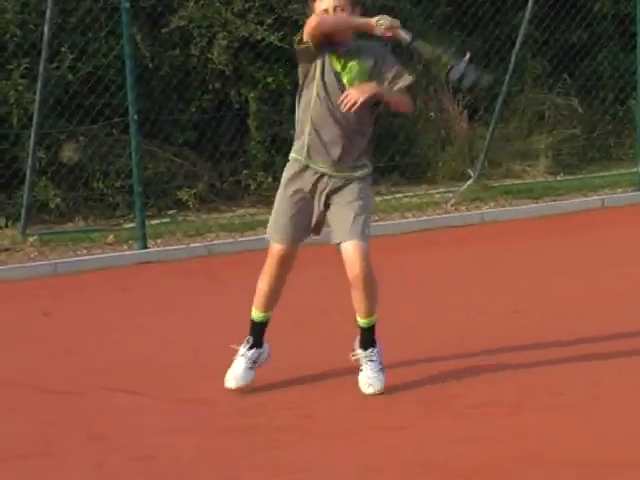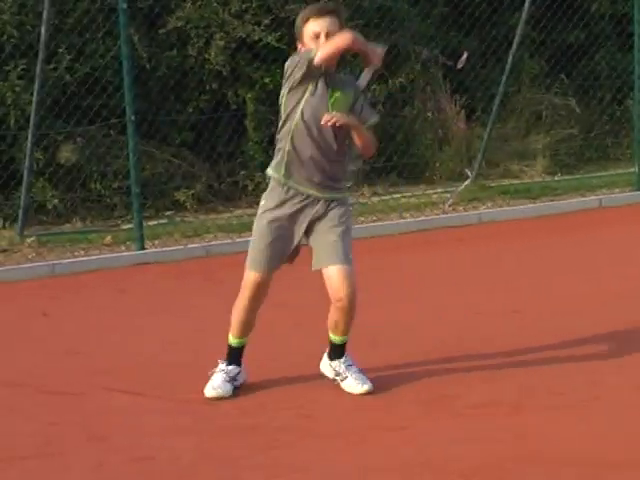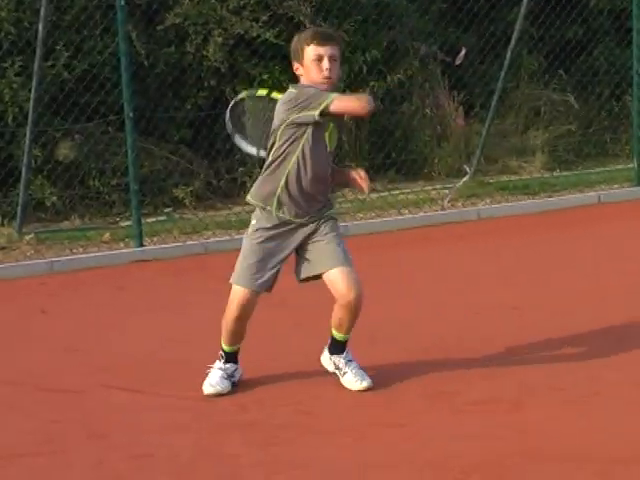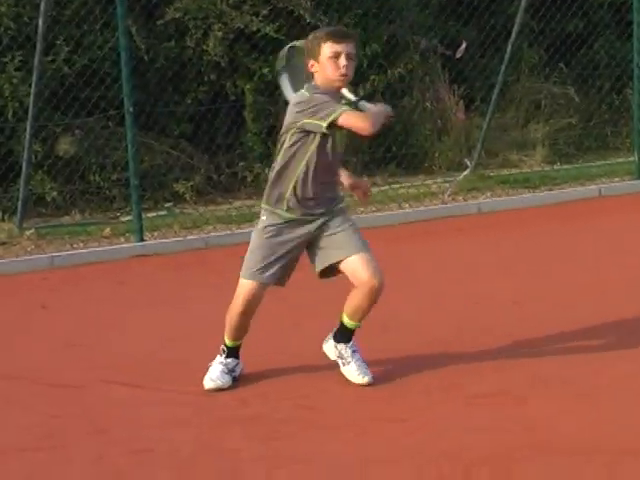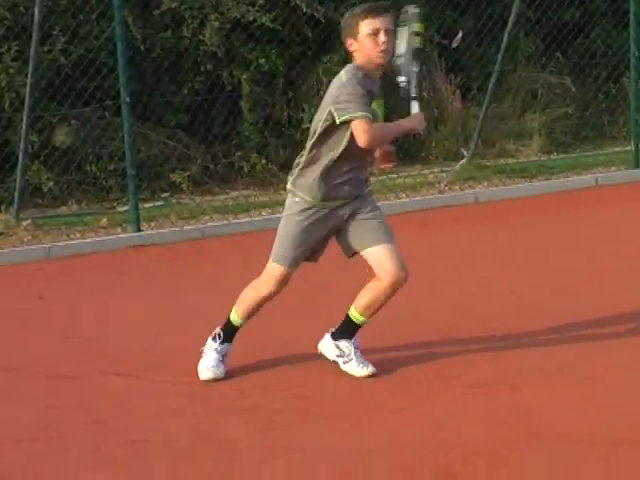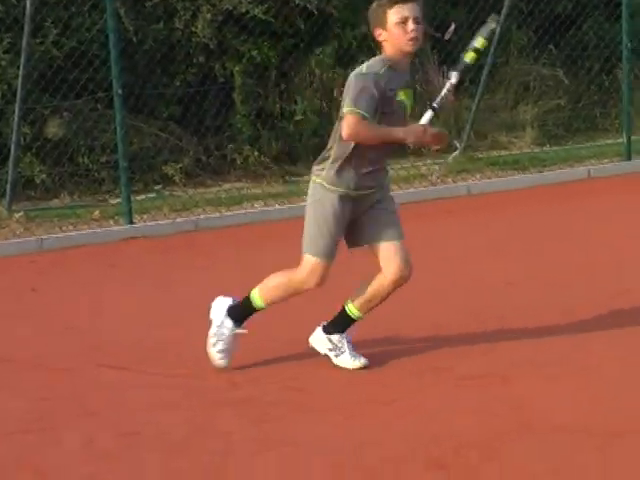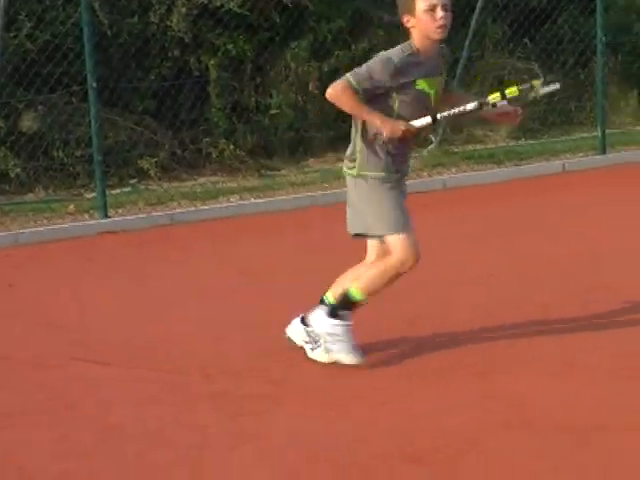
dt=0.1s
person 1, frame 1
left shoulder: (376, 53)
right shoulder: (313, 49)
left elbow: (404, 105)
left wrist: (376, 87)
left hip: (352, 177)
right hip: (305, 171)
left knee: (360, 266)
right knee: (276, 262)
left ankle: (367, 348)
right ankle: (253, 347)
person 1, frame 2
left shoulder: (350, 92)
right shoulder: (298, 67)
left elbow: (368, 149)
right elbow: (347, 39)
left wrist: (353, 123)
right wrist: (368, 49)
left hip: (330, 200)
right hip: (285, 194)
left knee: (344, 293)
right knee: (253, 286)
left ankle: (337, 359)
right ankle: (232, 364)
person 1, frame 3
left shoulder: (325, 107)
right shoulder: (298, 97)
right elbow: (362, 105)
left wrist: (350, 174)
right wrist: (364, 97)
left hip: (318, 218)
right hip: (273, 218)
left knee: (350, 295)
right knee: (241, 303)
left ankle: (337, 354)
right ankle: (228, 363)
person 1, frame 4
left shoulder: (336, 107)
right shoulder: (308, 100)
right elbow: (368, 125)
left wrist: (347, 178)
right wrist: (382, 111)
left hip: (328, 213)
right hip: (283, 215)
left knee: (371, 282)
right knee: (246, 298)
left ankle: (342, 343)
right ankle: (229, 357)
person 1, frame 5
left shoulder: (369, 81)
right shoulder: (350, 83)
right elbow: (367, 136)
left wrist: (376, 152)
right wrist: (408, 125)
left hip: (356, 196)
right hip: (313, 195)
left knee: (394, 274)
right knee: (273, 281)
left ankle: (342, 338)
right ankle: (222, 340)
person 1, frame 6
left shoulder: (403, 74)
right shoulder: (368, 76)
right elbow: (351, 130)
left wrist: (421, 137)
right wrist: (404, 134)
left hip: (372, 189)
right hip: (335, 186)
left knee: (398, 270)
right knee: (310, 276)
left ankle: (332, 333)
right ankle: (232, 313)
person 1, frame 7
left shoulder: (437, 60)
right shoulder: (392, 62)
left elbow: (447, 99)
right elbow: (335, 91)
left wrist: (492, 112)
right wrist: (380, 121)
left hip: (393, 172)
right hip: (370, 170)
left knee: (379, 263)
right knee: (405, 257)
left ankle: (309, 324)
right ankle: (331, 315)
